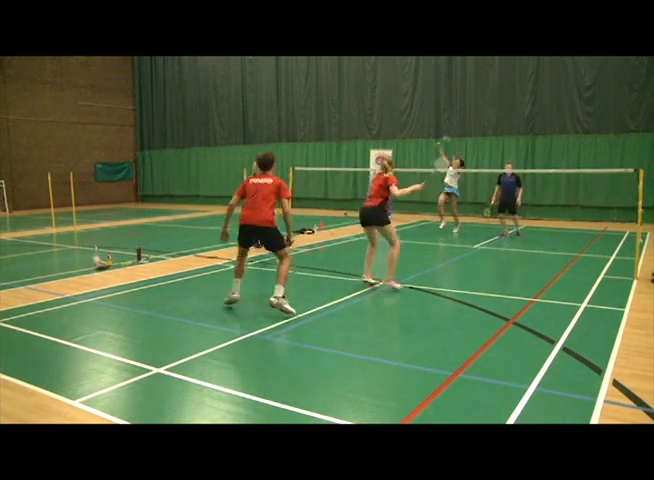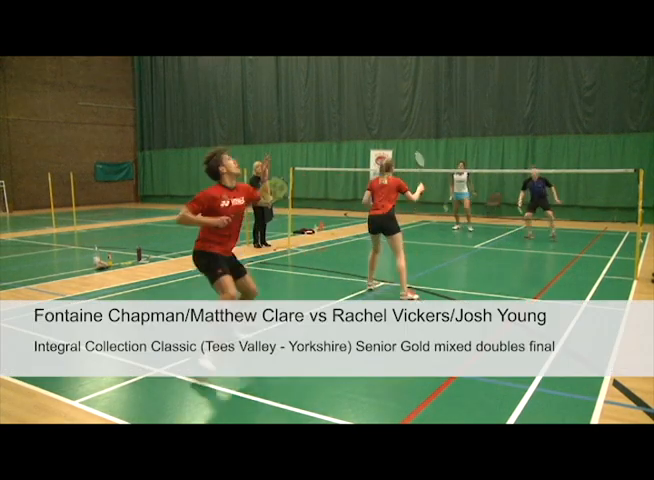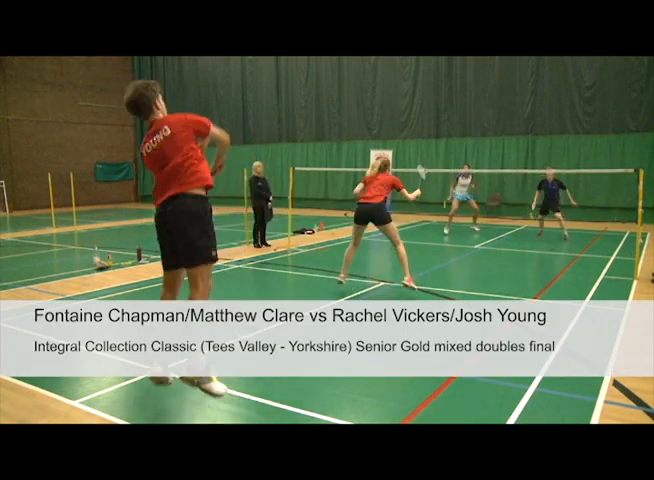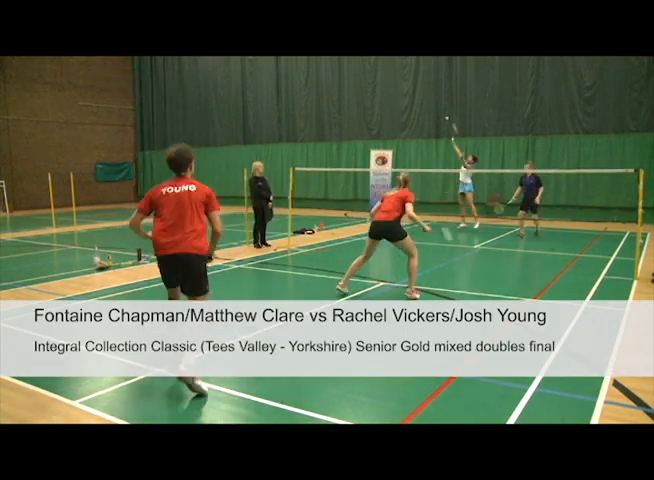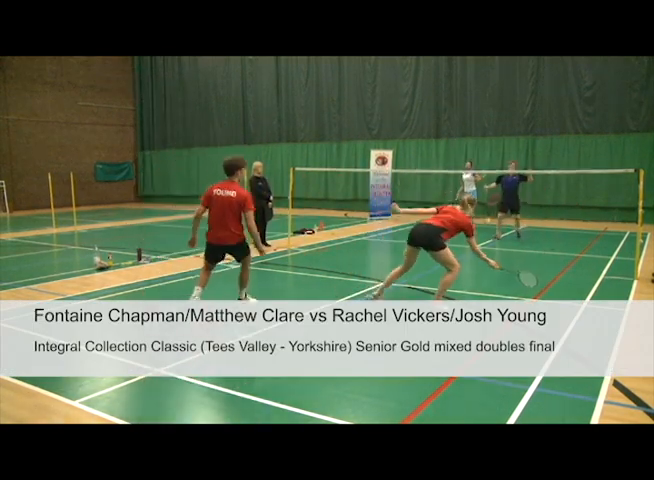
dt=0.7s
person 1, frame 1
left shoulder: (249, 181)
right shoulder: (280, 183)
left elbow: (232, 204)
right elbow: (286, 210)
left wrist: (225, 227)
right wrist: (290, 234)
left hip: (247, 223)
right hip: (266, 225)
left knee: (242, 255)
right knee: (285, 257)
left ankle: (234, 293)
right ankle: (278, 297)
person 1, frame 2
left shoulder: (245, 190)
right shoulder: (210, 194)
left elbow: (264, 202)
right elbow: (182, 217)
right wrist: (213, 221)
left hip: (226, 255)
right hip: (207, 254)
left knee: (251, 292)
right knee: (231, 294)
person 1, frame 3
left shoulder: (146, 147)
right shoulder: (181, 121)
right elbow: (223, 139)
right wrist: (217, 165)
left hip: (166, 210)
right hip: (191, 211)
left knee: (170, 287)
right knee: (201, 288)
person 1, frame 4
left shoulder: (157, 191)
right shoulder: (204, 190)
left elbow: (134, 223)
right elbow: (218, 230)
left wrist: (146, 235)
right wrist: (211, 251)
left hip: (164, 253)
right hip: (192, 253)
left knee: (174, 295)
person 1, frame 5
left shoulder: (212, 190)
right shoulder: (244, 195)
left elbow: (197, 214)
right elbow: (250, 224)
left wrist: (193, 235)
right wrist: (259, 245)
left hip: (213, 239)
right hip: (235, 240)
left knee: (207, 268)
right knee: (246, 262)
left ankle: (195, 298)
right ankle: (242, 297)
person 2, frame 1
left shoulder: (377, 176)
right shoulder: (390, 177)
right elbow: (396, 193)
right wrist: (413, 188)
left hip: (364, 210)
right hip: (376, 211)
left knee: (373, 245)
right knee: (395, 244)
left ankle: (367, 275)
right ankle: (390, 279)
person 2, frame 2
left shoulder: (373, 182)
right shoulder: (397, 182)
left elbow: (365, 201)
right elbow: (413, 198)
right wrist: (419, 189)
left hip: (373, 218)
right hip: (387, 218)
left knee: (375, 250)
right knee: (400, 255)
left ankle: (371, 282)
right ankle: (405, 291)
person 2, frame 3
left shoulder: (369, 176)
right shoulder: (392, 179)
left elbow: (356, 192)
right elbow: (409, 197)
right wrist: (416, 193)
left hip: (362, 208)
right hip: (377, 208)
left knee: (354, 244)
right knee: (398, 243)
left ankle: (343, 275)
right ankle: (407, 277)
person 2, frame 4
left shoulder: (388, 194)
right shoulder: (408, 194)
left elbow: (373, 212)
right elbow: (410, 214)
right wrist: (424, 225)
left hip: (376, 225)
right hip: (391, 227)
left knee: (365, 256)
right knee: (413, 254)
left ankle: (343, 284)
right ankle: (411, 290)
person 2, frame 5
left shoulder: (448, 208)
right shoulder: (468, 222)
left elbow: (423, 210)
right elbow: (474, 247)
left wrist: (400, 210)
right wrist: (488, 260)
left hip: (417, 230)
right hip: (430, 236)
left knee: (405, 267)
right knee: (454, 269)
left ankle: (379, 292)
